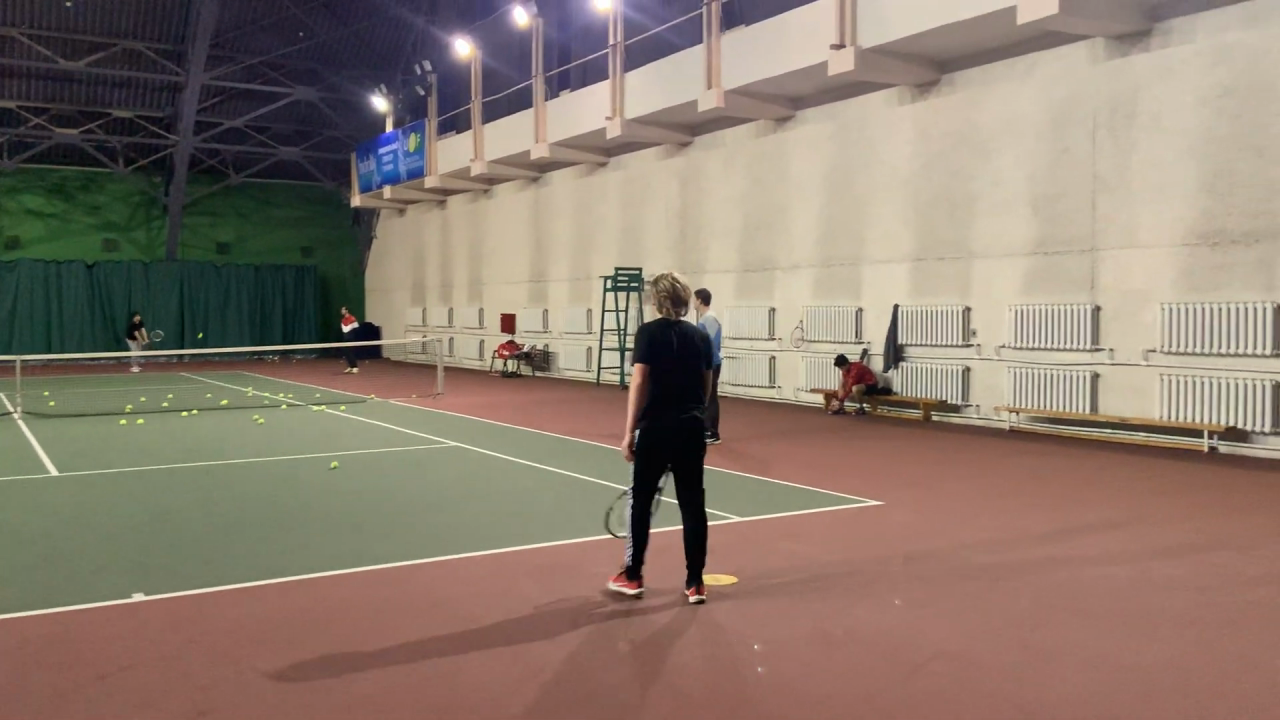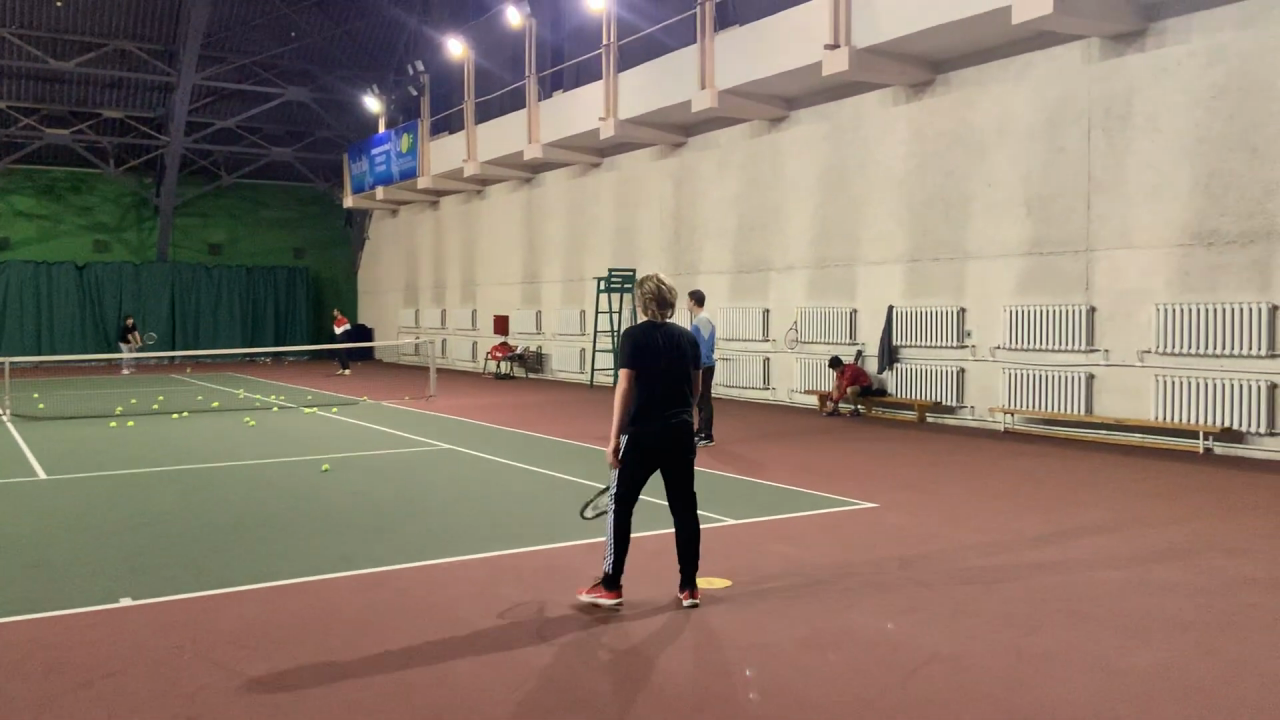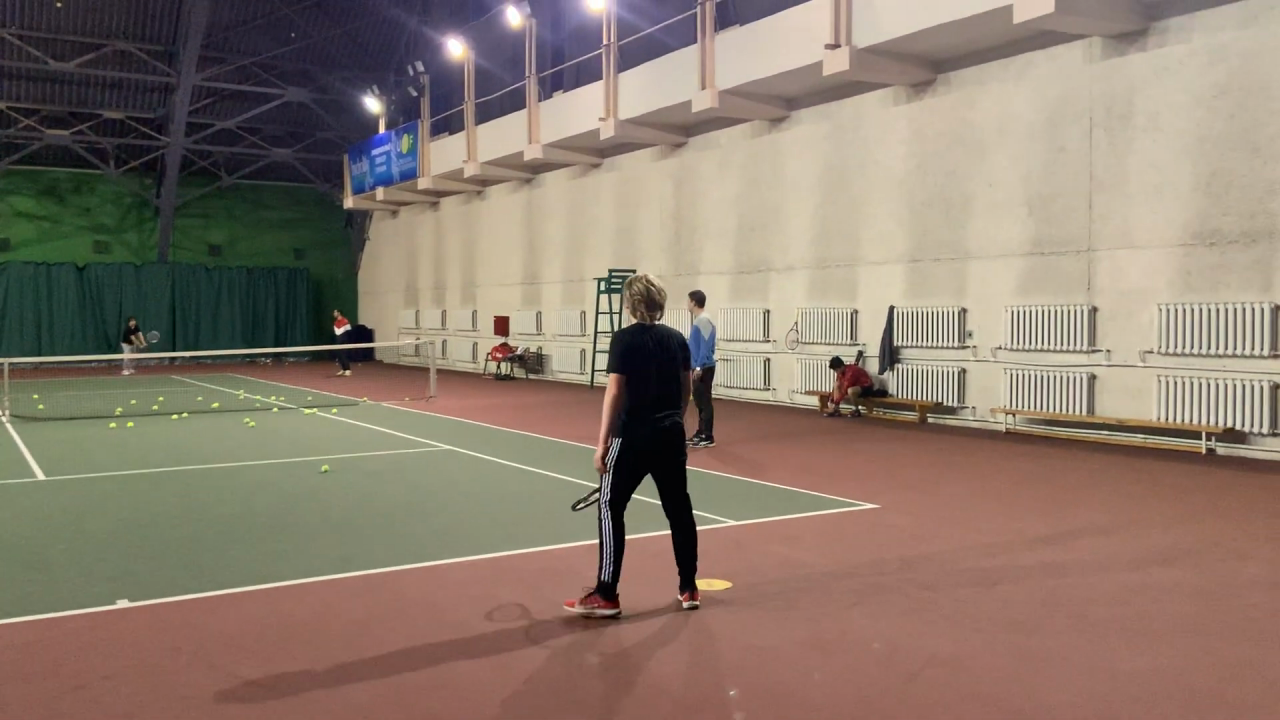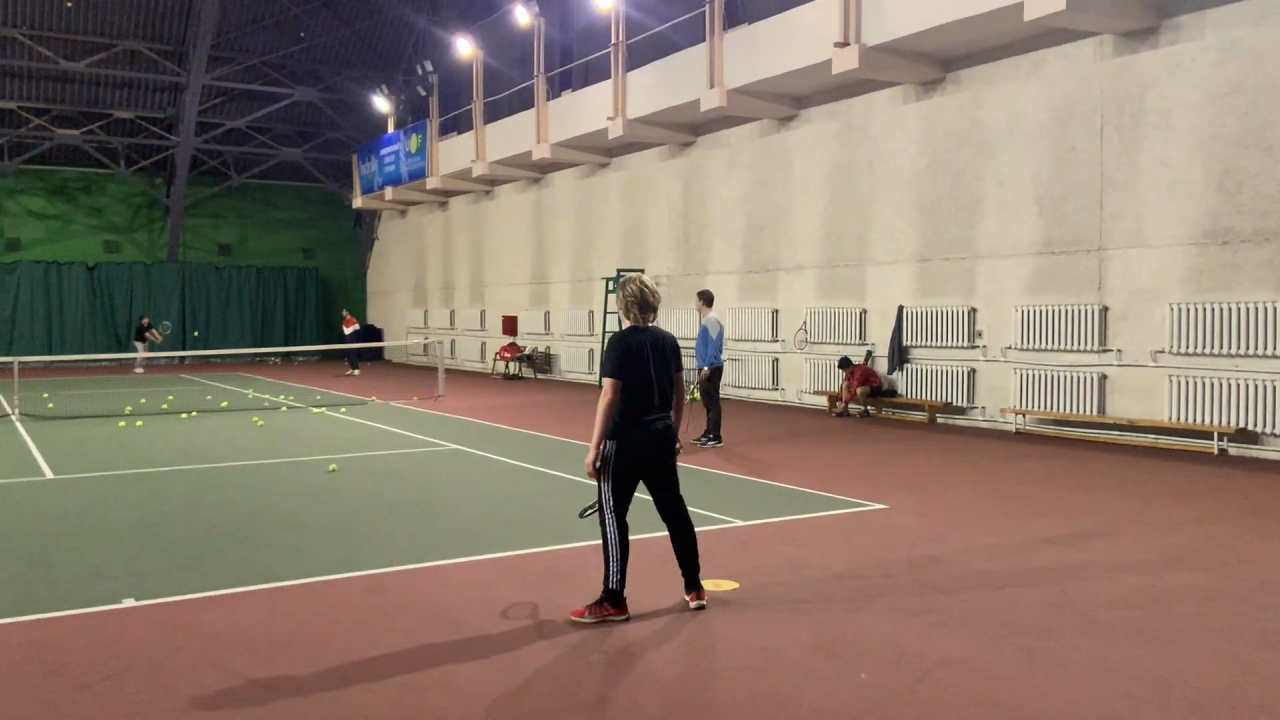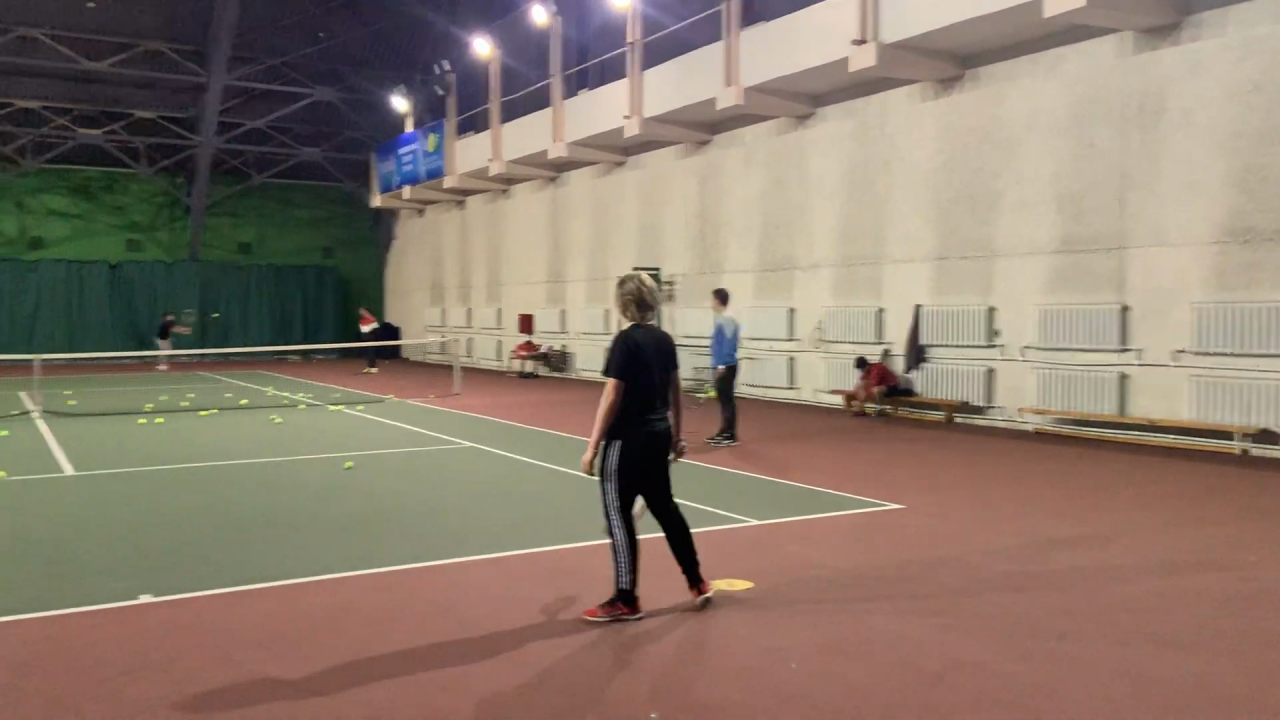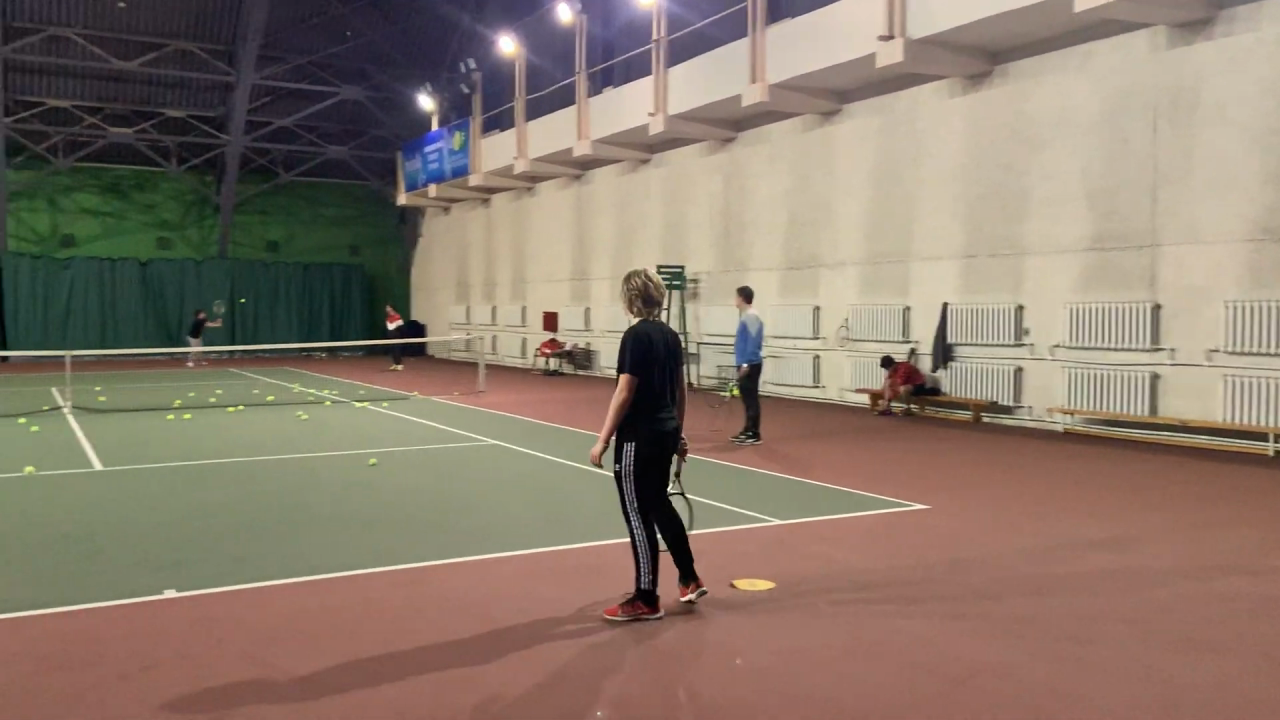
dt=0.1s
person 1, frame 1
left shoulder: (649, 332)
right shoulder: (700, 336)
left elbow: (638, 383)
right elbow: (706, 386)
left wrist: (628, 431)
left hip: (654, 428)
right hip: (692, 428)
left knee: (639, 498)
right knee: (693, 503)
left ankle: (632, 574)
right ankle: (695, 583)
person 1, frame 2
left shoulder: (634, 336)
right shoulder: (688, 338)
left elbow: (624, 389)
right elbow: (695, 388)
left wrist: (614, 438)
left hip: (643, 433)
right hip: (681, 432)
left knee: (620, 504)
right knee: (684, 506)
left ankle: (610, 585)
right ankle: (688, 586)
person 1, frame 3
left shoulder: (625, 339)
right shoulder: (676, 340)
left elbow: (614, 394)
right elbow: (685, 391)
left wrist: (603, 443)
left hip: (634, 437)
right hip: (669, 435)
left knee: (610, 509)
right knee: (679, 508)
left ankle: (606, 594)
right ankle: (688, 588)
person 1, frame 4
left shoulder: (621, 341)
right shoulder: (668, 341)
left elbow: (609, 398)
right elbow: (679, 392)
left wrist: (594, 448)
right wrist: (673, 431)
left hip: (625, 440)
right hip: (661, 437)
left knee: (612, 515)
right knee: (674, 510)
left ankle: (613, 601)
right ankle: (694, 587)
person 1, frame 5
left shoulder: (625, 341)
right shoulder: (664, 339)
left elbow: (611, 398)
right elbow: (675, 392)
left wrist: (593, 446)
right wrist: (675, 434)
left hip: (627, 440)
right hip: (657, 436)
left knee: (619, 516)
right knee: (665, 507)
left ankle: (626, 599)
right ankle: (696, 582)
person 1, frame 6
left shoulder: (636, 336)
right shoulder: (670, 335)
left elbow: (624, 393)
right elbow: (680, 389)
left wrist: (603, 439)
right wrist: (678, 432)
left hip: (639, 437)
right hip: (665, 432)
left knee: (639, 514)
right knee: (658, 504)
left ankle: (646, 598)
right ankle: (690, 578)
